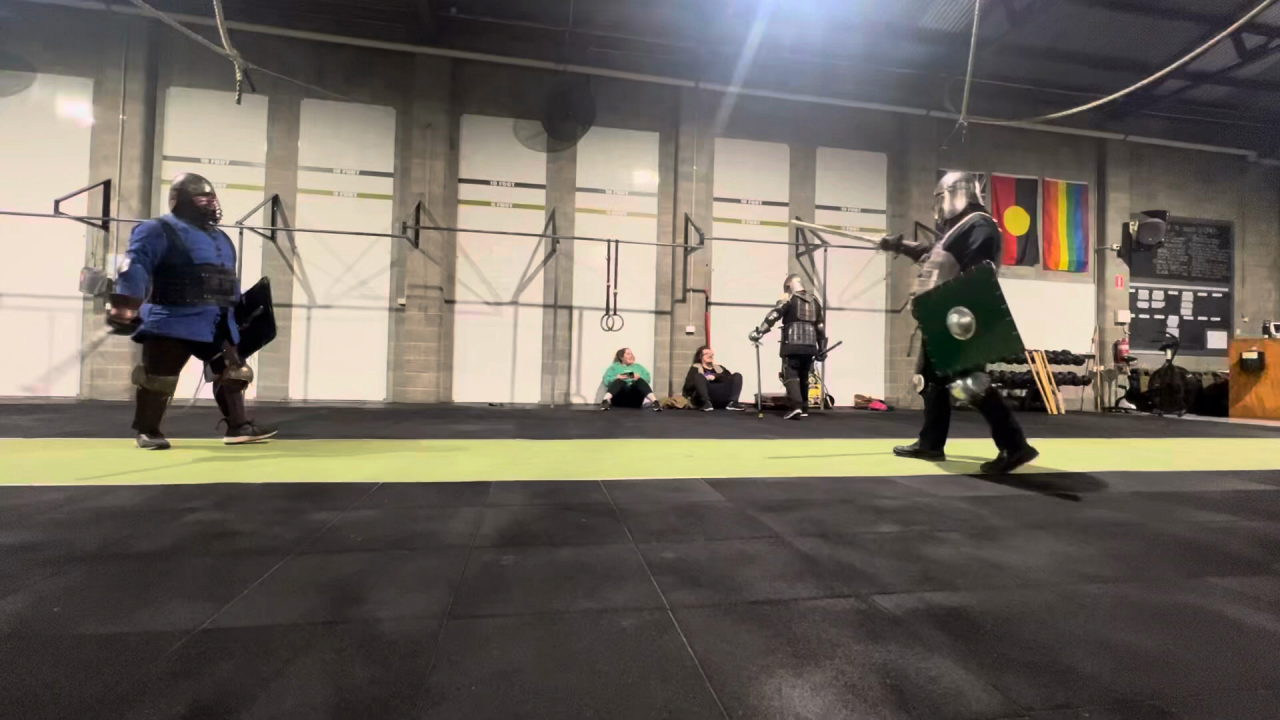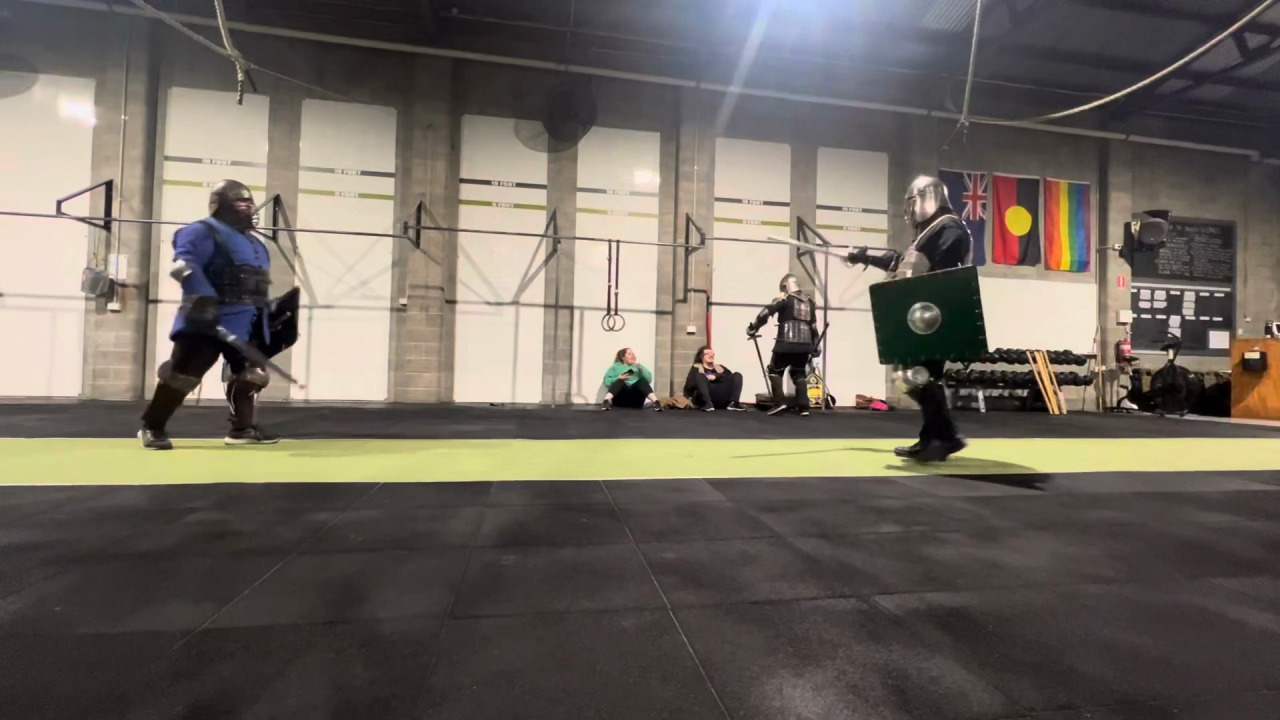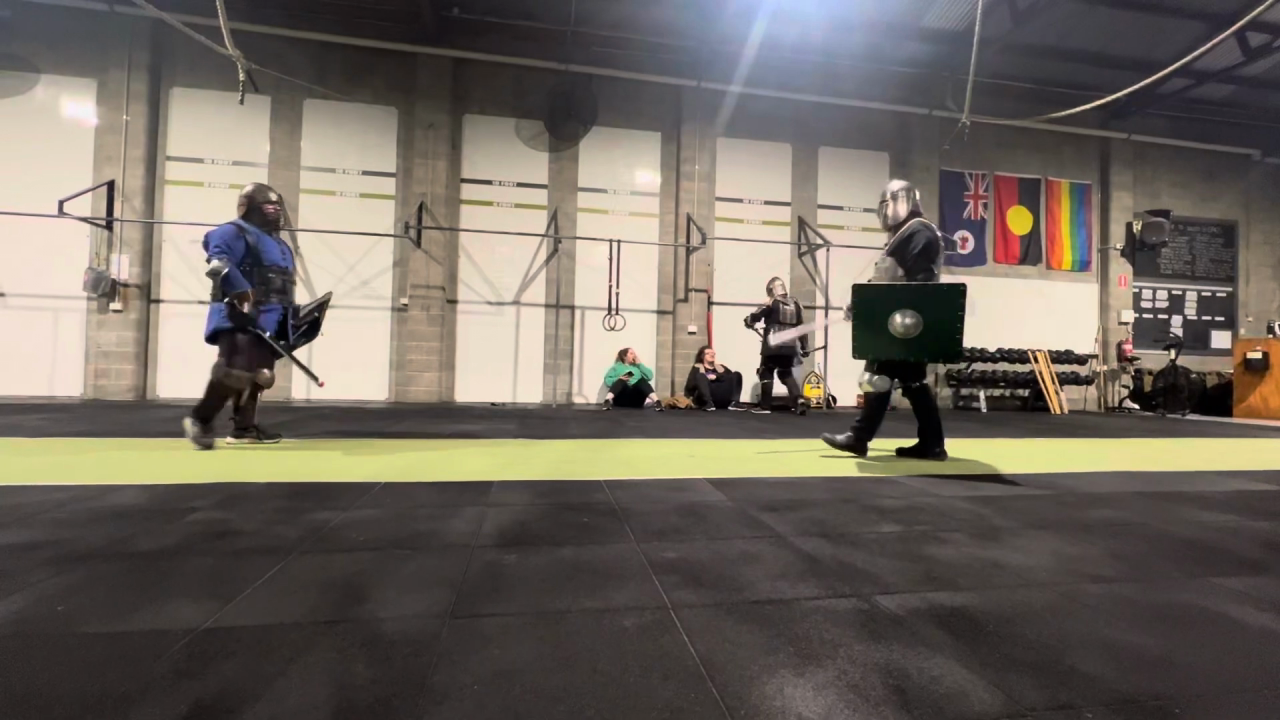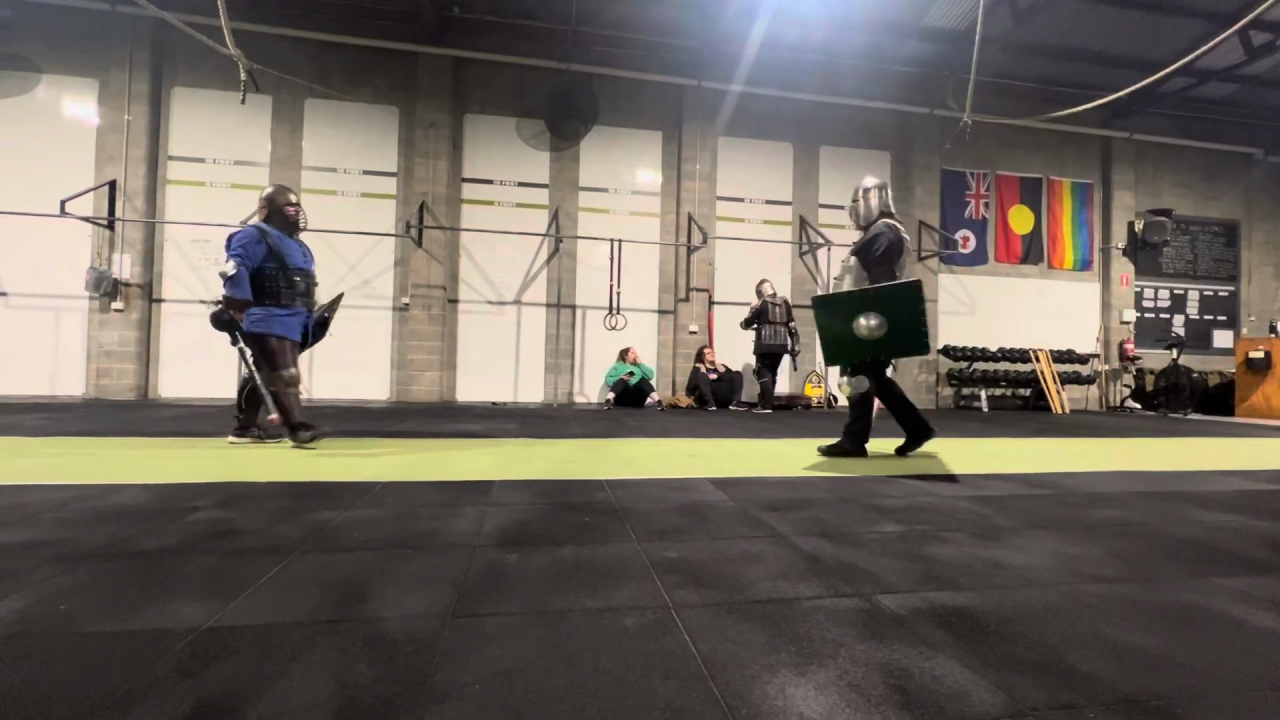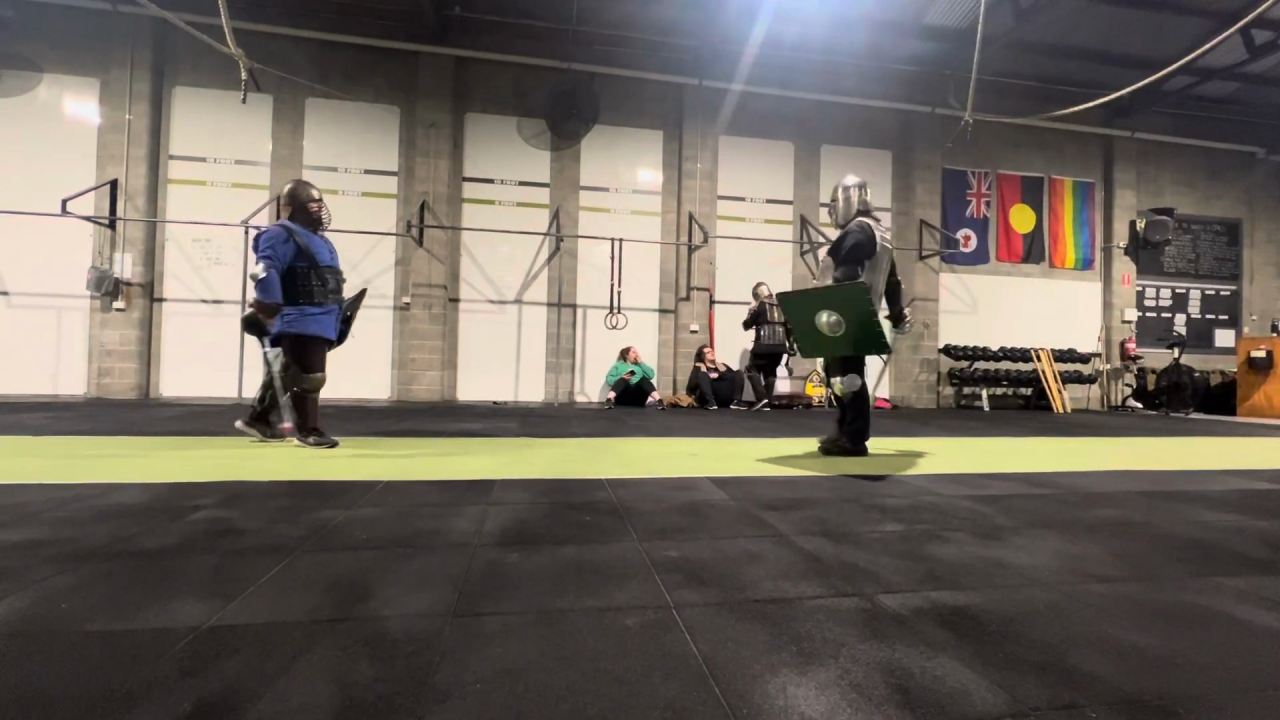
dt=0.3s
person 1, frame 1
left shoulder: (980, 226)
right shoulder: (958, 229)
right elbow: (931, 253)
right wrist: (900, 245)
left knee: (970, 382)
right knee: (932, 379)
left ankle: (1014, 445)
right ankle: (930, 443)
person 1, frame 2
left shoulder: (949, 227)
right shoulder: (932, 231)
left elbow: (949, 274)
right elbow: (898, 260)
right wrist: (865, 255)
left knee: (913, 373)
right knee: (926, 376)
left ankle: (946, 435)
right ankle: (932, 442)
person 1, frame 3
left shoulder: (919, 232)
right shoulder: (907, 234)
left elbow: (923, 279)
right elbow: (890, 278)
left knee: (880, 376)
right knee: (914, 381)
left ankle: (859, 437)
right ankle: (931, 443)
person 1, frame 4
left shoulder: (883, 231)
right shoulder: (882, 232)
left elbow: (882, 279)
right elbow: (891, 279)
left knee: (858, 377)
right knee: (876, 378)
left ankle: (854, 441)
right ankle: (917, 429)
person 1, frame 5
left shoulder: (857, 231)
right shoulder: (875, 232)
left elbow: (845, 277)
right elbow: (888, 277)
right wrist: (898, 313)
left knee: (847, 377)
right knee: (840, 372)
left ankle: (855, 439)
right ankle: (847, 434)
person 2, frame 1
left shoulder: (219, 238)
right shoulder: (160, 230)
left elbow: (230, 279)
right elbow: (133, 266)
right wrist: (125, 304)
left hip: (215, 323)
right hip: (174, 318)
left knee: (232, 370)
right knee: (159, 376)
left ankle: (239, 427)
right ankle: (147, 430)
person 2, frame 2
left shoulder: (252, 242)
right shoulder: (203, 232)
left elbow: (258, 282)
right elbow: (186, 267)
left wrist: (263, 316)
right wrist: (203, 302)
left hip: (246, 323)
right hip: (211, 319)
left knee: (249, 374)
right knee: (183, 373)
left ankle: (243, 428)
right ankle: (152, 426)
person 2, frame 3
left shoulder: (278, 243)
right shoulder: (233, 233)
left elbow: (283, 283)
right elbow: (220, 266)
right wrist: (241, 298)
left hip: (270, 321)
right hip: (240, 317)
left knee: (259, 373)
right knee: (236, 368)
left ankle: (245, 428)
right ankle: (200, 419)
person 2, frame 4
left shoulder: (296, 244)
right shoulder: (255, 236)
left elbow: (302, 285)
right elbow: (235, 269)
left wrist: (309, 318)
right wrist: (235, 305)
left hip: (291, 321)
right hip: (269, 319)
left knee: (263, 373)
right knee: (283, 372)
left ankle: (245, 428)
right ankle: (297, 427)
person 2, frame 5
left shoulder: (317, 238)
right shoulder: (281, 235)
left elbow: (326, 279)
right elbow: (265, 273)
left wrist: (338, 314)
right wrist: (265, 308)
left hip: (320, 319)
right hip: (299, 318)
left knee: (294, 372)
right knee: (307, 374)
left ankle: (256, 419)
right ankle: (307, 430)
